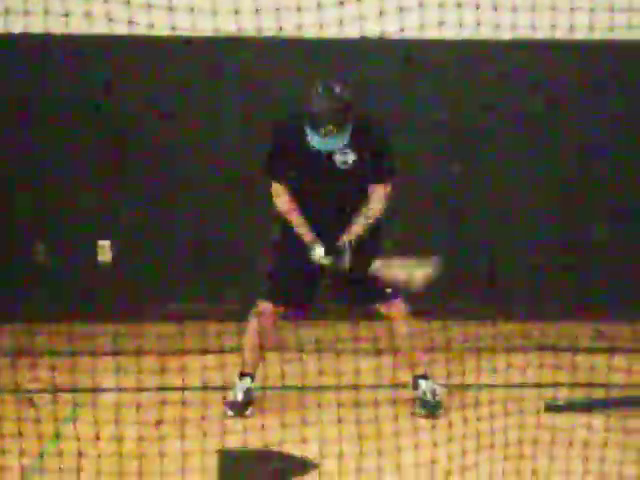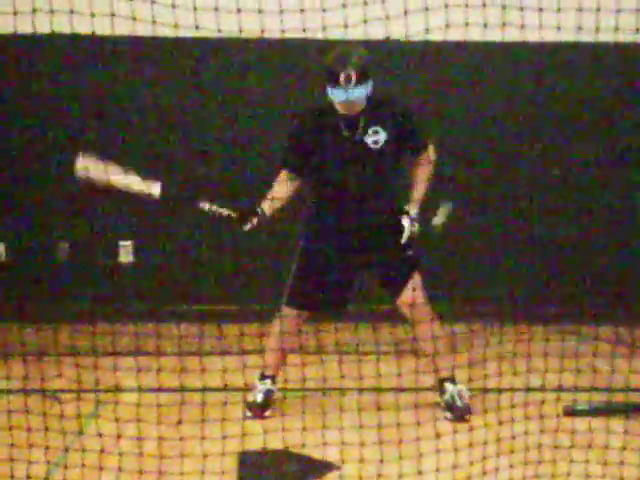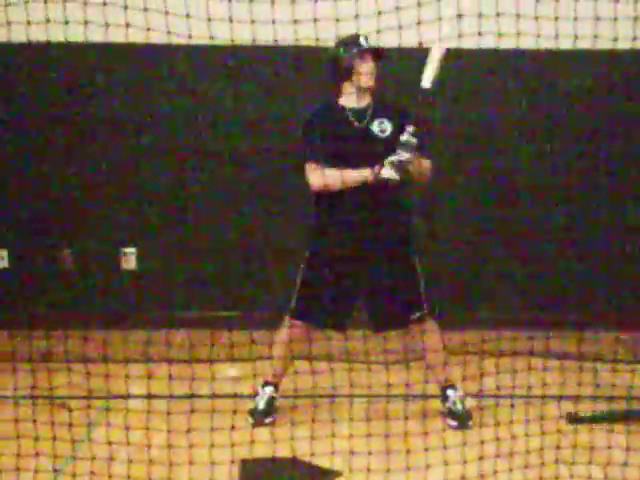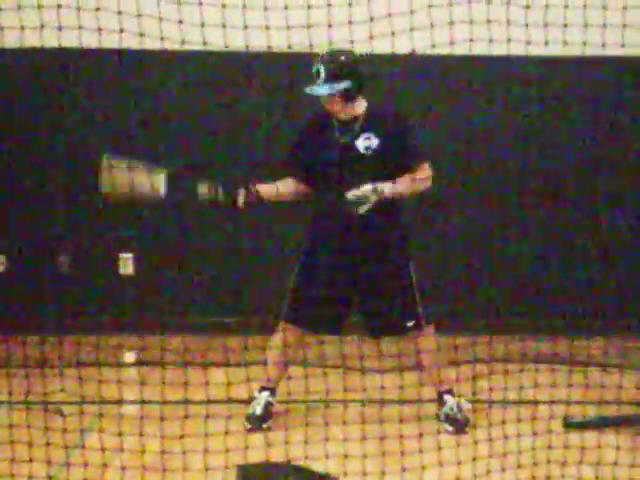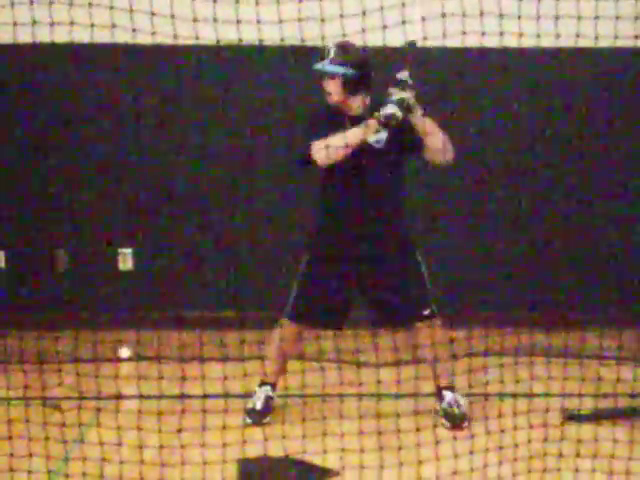
dt=1s
person 1, frame 1
left shoulder: (370, 135)
right shoulder: (287, 135)
left elbow: (380, 193)
right elbow: (280, 193)
left wrist: (350, 239)
right wrist: (311, 242)
left hip: (354, 236)
right hip: (301, 232)
left knee: (394, 305)
right knee: (267, 307)
left ankle: (422, 382)
right ankle: (244, 383)
person 1, frame 2
left shoulder: (393, 115)
right shoulder: (311, 124)
left elbow: (425, 158)
right elbow: (291, 176)
left wrist: (413, 209)
right wrist: (263, 209)
left hip: (386, 228)
right hip: (328, 232)
left knee: (415, 302)
right knee: (292, 310)
left ankle: (448, 385)
right ankle: (266, 384)
person 1, frame 3
left shoulder: (394, 115)
right shoulder: (321, 119)
left elbow: (424, 174)
right elbow: (317, 178)
left wrist: (411, 159)
right wrist: (375, 171)
left hip: (389, 238)
right hip: (335, 240)
left knee: (419, 317)
right knee: (299, 318)
left ankle: (449, 393)
right ankle: (269, 390)
person 1, frame 4
left shoulder: (389, 124)
right shoulder: (314, 130)
left elbow: (422, 178)
right elbow: (301, 184)
left wrist: (379, 190)
right wrist: (259, 191)
left hip: (381, 246)
right hip: (327, 245)
left knee: (416, 324)
right knee: (293, 322)
left ankle: (447, 398)
right ankle: (266, 395)
person 1, frame 5
left shoulder: (393, 116)
right shoulder: (324, 119)
left elbow: (444, 156)
right elbow: (322, 154)
left wrist: (414, 112)
right wrist: (374, 123)
left hip: (387, 240)
right hip: (334, 243)
left knee: (423, 317)
right knee: (294, 319)
left ankle: (447, 393)
right ankle: (266, 390)
